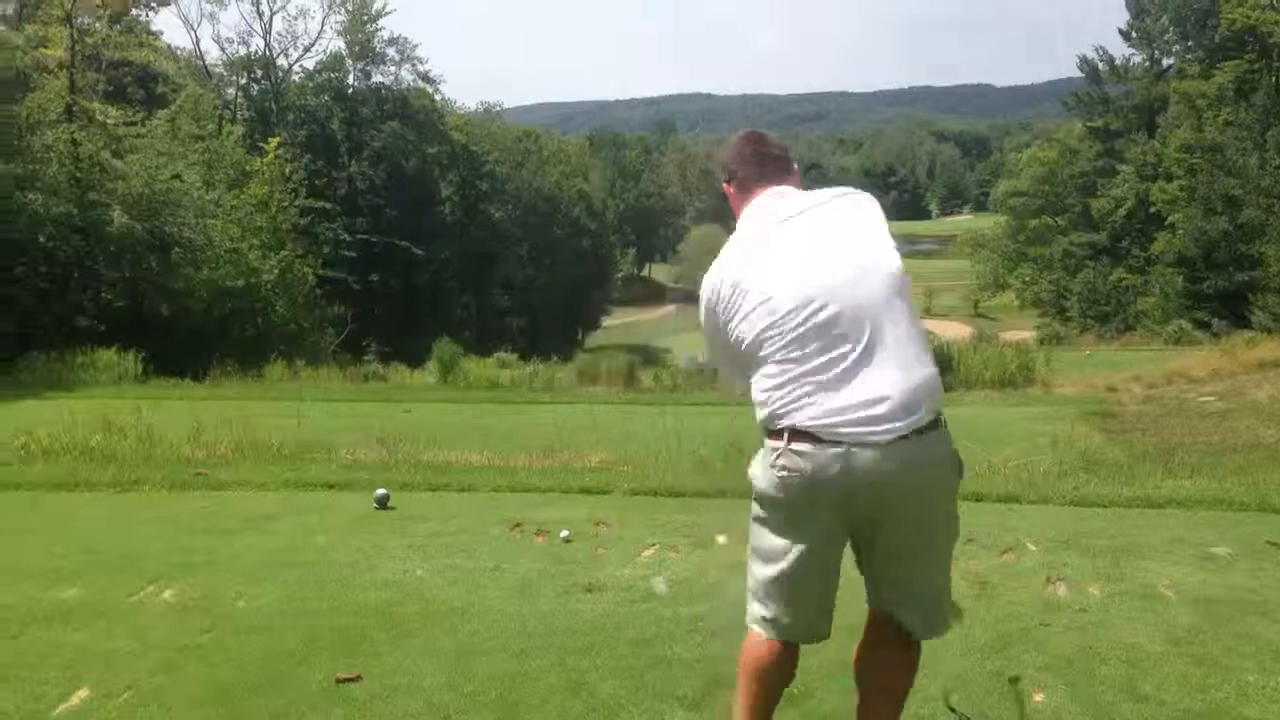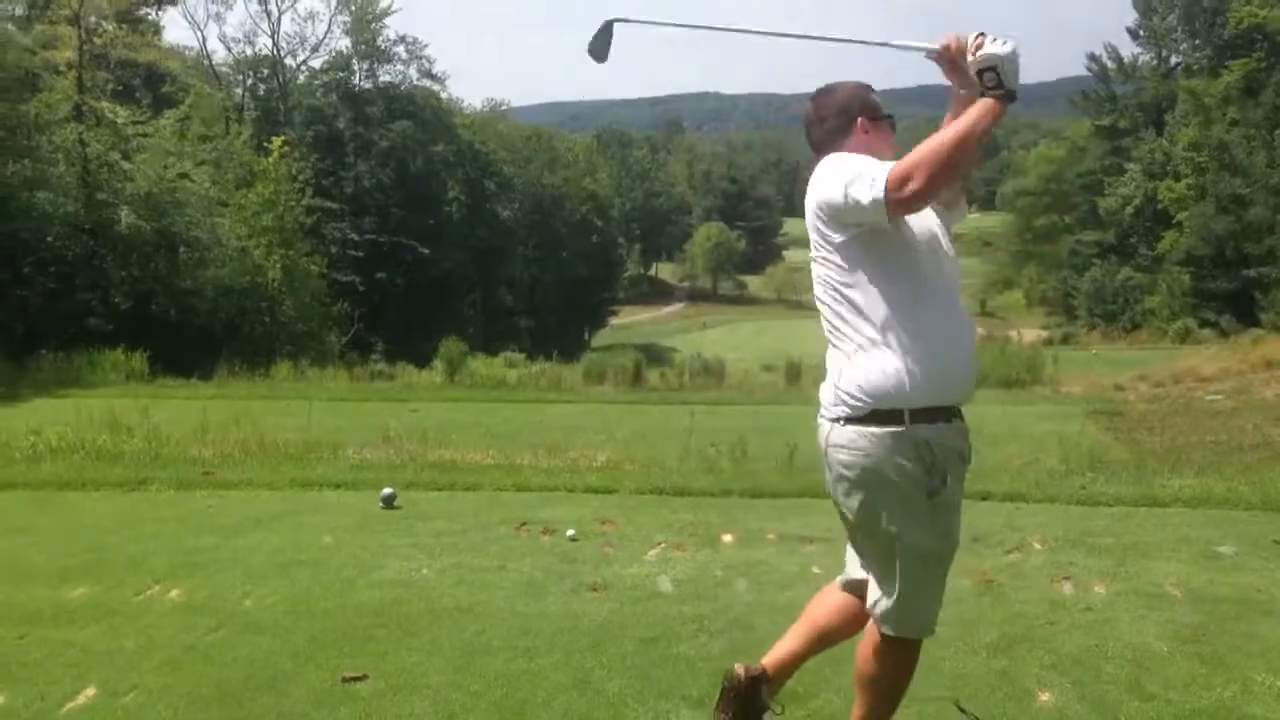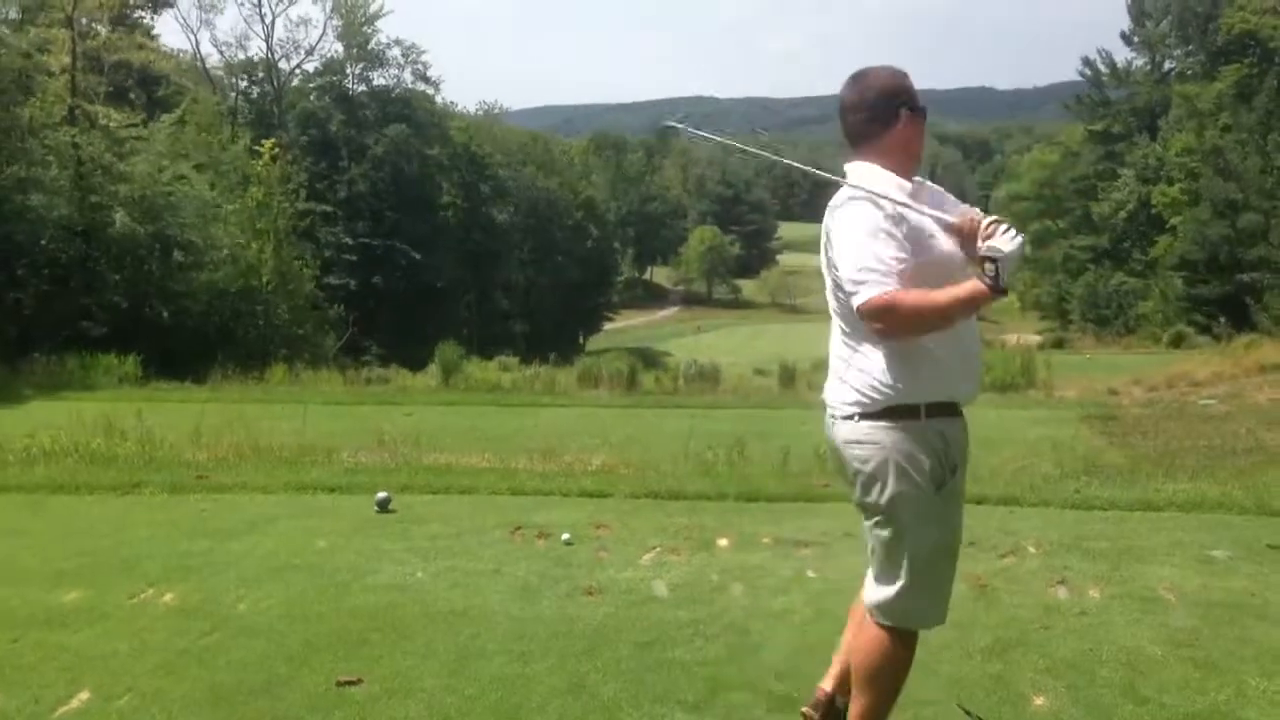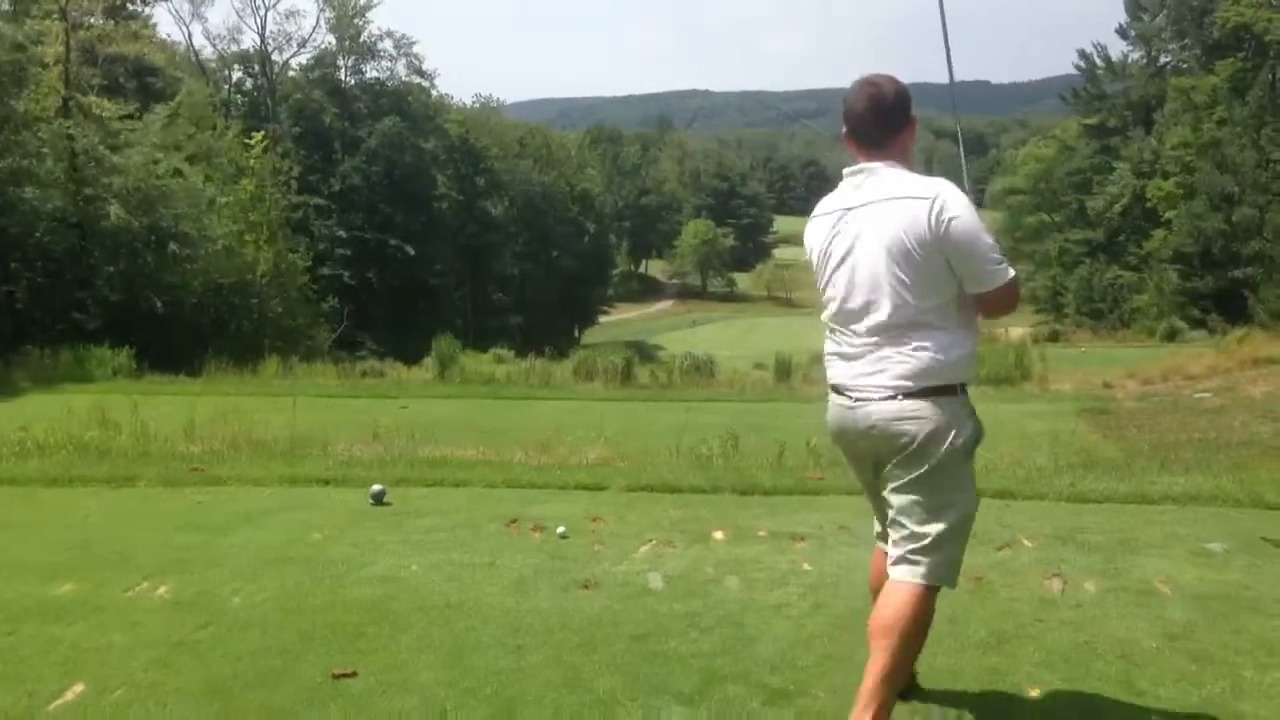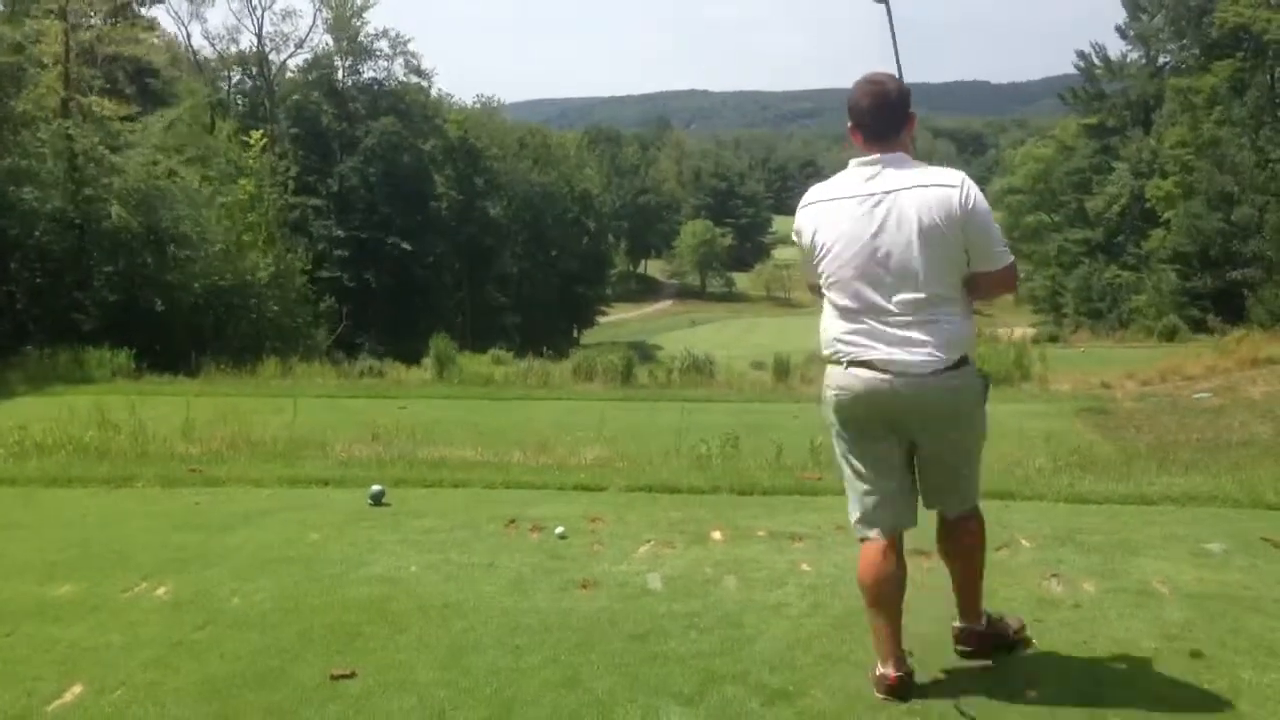
dt=0.4s
person 1, frame 1
left shoulder: (722, 276)
right shoulder: (859, 207)
left hip: (801, 458)
right hip: (909, 445)
left knee: (778, 621)
right knee: (901, 614)
person 1, frame 2
left shoulder: (888, 186)
right shoulder: (837, 178)
left elbow: (953, 157)
right elbow: (917, 180)
left wrist: (970, 85)
right wrist: (995, 95)
left hip: (878, 428)
right hip: (891, 436)
left knee: (872, 584)
right knee: (903, 612)
person 1, frame 3
left shoulder: (915, 194)
right shoulder: (864, 204)
left elbow: (993, 238)
right elbow: (886, 311)
left wrist: (985, 234)
right wrist: (988, 283)
left hip: (883, 422)
right hip: (897, 427)
left knee: (898, 578)
right knee: (899, 596)
person 1, frame 4
left shoulder: (823, 216)
right shoulder: (938, 201)
right elbow: (1003, 297)
right wrist: (960, 293)
left hip: (848, 404)
right hip: (921, 408)
left knee: (896, 539)
right knee: (921, 563)
person 1, frame 5
left shoulder: (816, 204)
right shoulder: (954, 190)
right elbow: (1002, 278)
left hip: (854, 381)
right hip: (942, 380)
left knee: (878, 525)
right knee: (958, 505)
left ankle: (890, 662)
right ankle: (974, 623)
